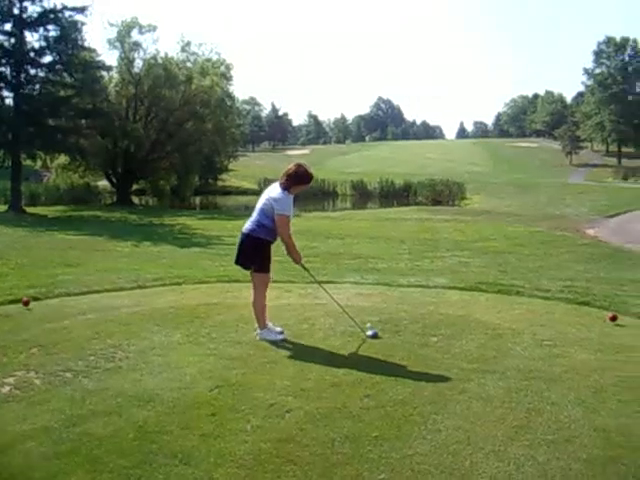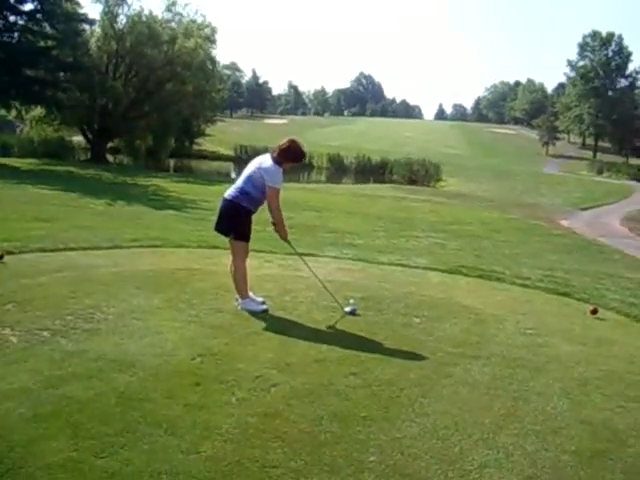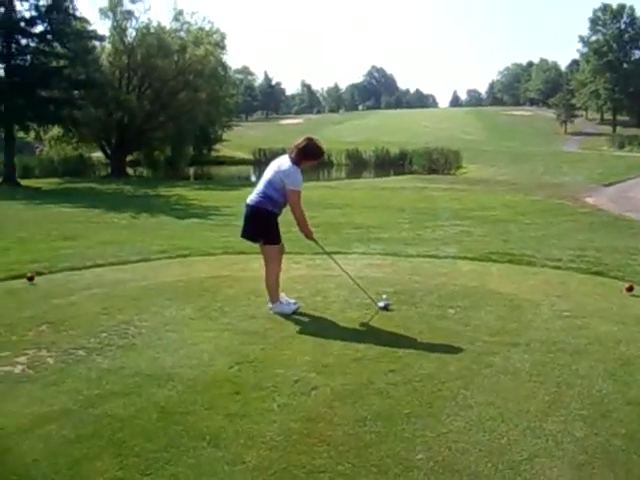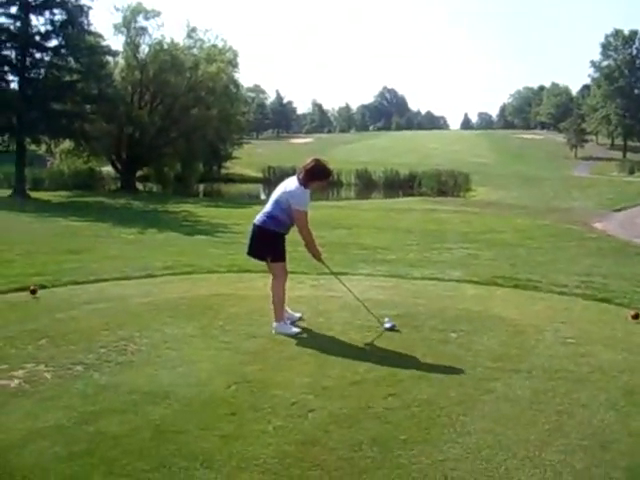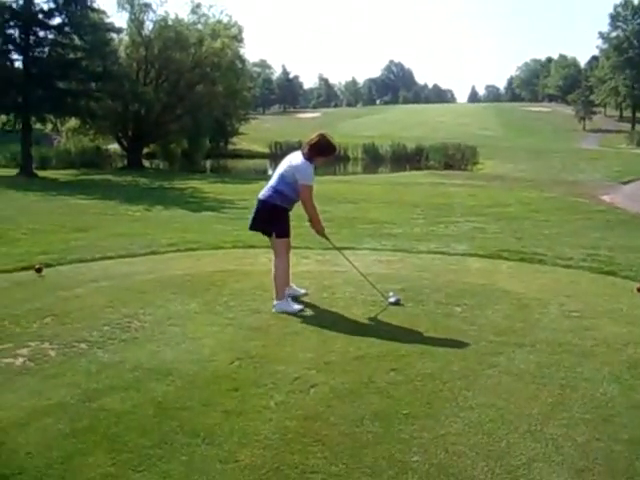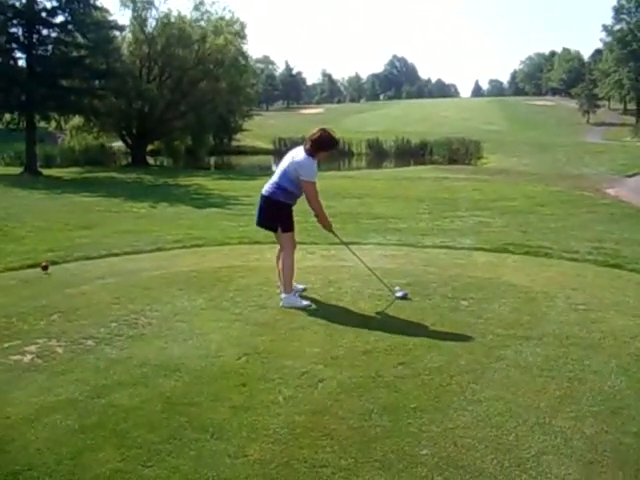
dt=0.5s
person 1, frame 1
left shoulder: (278, 188)
right shoulder: (283, 198)
left elbow: (281, 228)
right elbow: (283, 232)
left wrist: (290, 248)
right wrist: (294, 253)
left hip: (257, 239)
right hip: (256, 241)
left knee: (262, 283)
right knee: (260, 286)
left ankle: (264, 323)
right ankle: (262, 330)
person 1, frame 2
left shoulder: (266, 159)
right shoulder: (274, 171)
left elbow: (268, 200)
right elbow: (273, 205)
left wrist: (276, 222)
right wrist: (281, 228)
left hip: (235, 205)
right hip: (238, 208)
left knee: (240, 254)
right knee: (239, 256)
left ankle: (243, 294)
right ankle: (244, 299)
person 1, frame 3
left shoulder: (284, 160)
right shoulder: (293, 173)
left elbow: (291, 203)
right elbow: (295, 206)
left wrist: (302, 225)
right wrist: (306, 229)
left hip: (259, 209)
right hip: (263, 213)
left knee: (277, 254)
right knee: (272, 260)
left ankle: (275, 295)
right ankle: (275, 303)
person 1, frame 4
left shoulder: (297, 183)
right shoulder: (298, 193)
left elbow: (301, 224)
right elbow: (302, 226)
left wrist: (310, 244)
right wrist: (314, 249)
left hip: (271, 230)
right hip: (268, 232)
left knee: (280, 274)
right knee: (280, 277)
left ankle: (282, 311)
right ankle: (280, 322)
person 1, frame 5
left shoulder: (298, 157)
right shoulder: (304, 168)
left elbow: (305, 199)
right elbow: (307, 201)
left wrist: (313, 220)
right wrist: (318, 224)
left hip: (271, 205)
right hip: (273, 208)
left knee: (284, 249)
right knee: (281, 254)
left ankle: (286, 287)
right ankle: (280, 301)
person 1, frame 6
left shoulder: (302, 153)
right shoulder: (306, 163)
left elbow: (311, 193)
right elbow: (312, 197)
left wrist: (319, 215)
right wrist: (324, 220)
left hip: (275, 200)
right hip: (277, 203)
left knee: (286, 245)
right knee: (288, 248)
left ankle: (285, 284)
right ankle: (288, 295)
